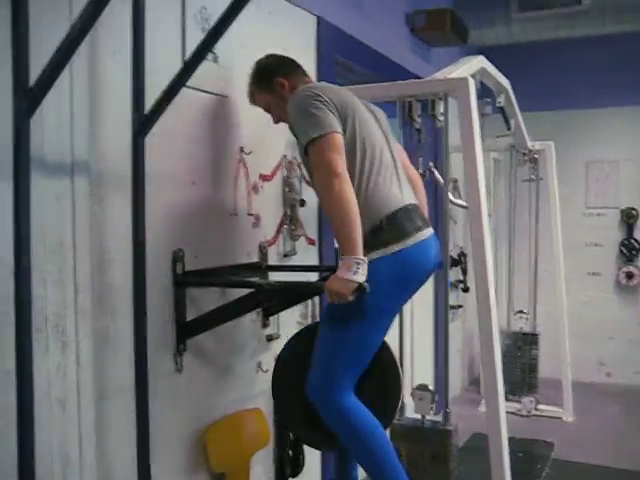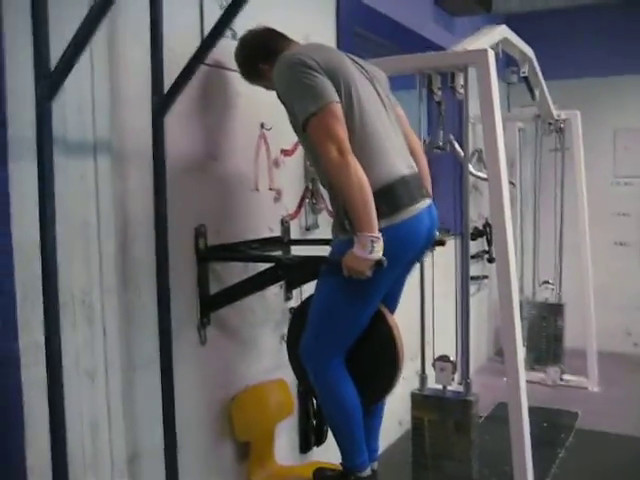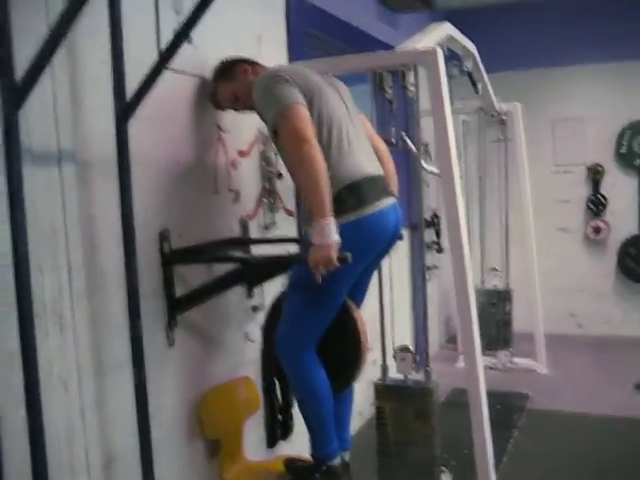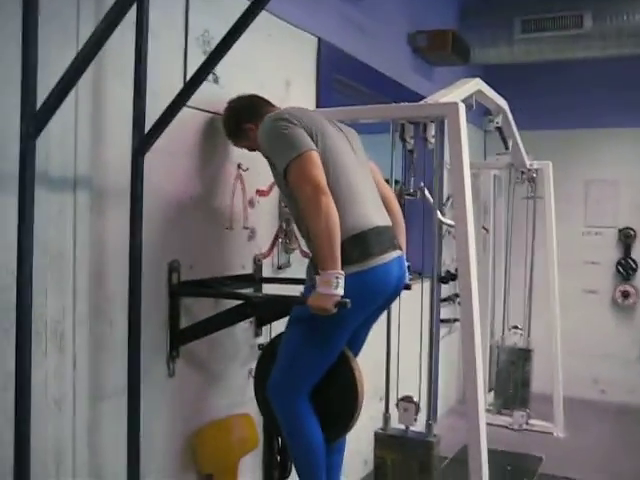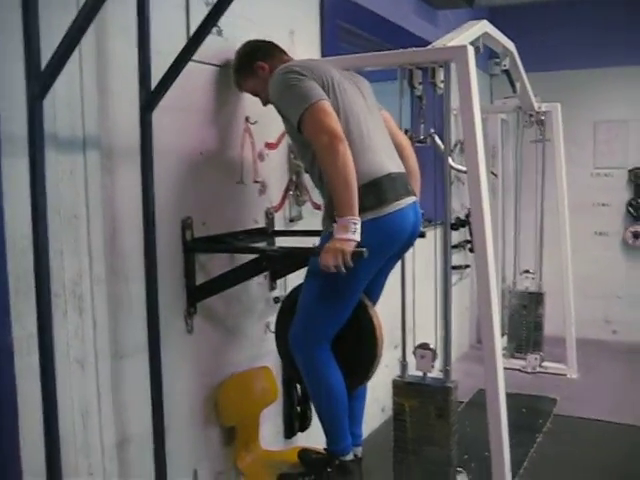
dt=1s
person 1, frame 1
left shoulder: (307, 100)
right shoulder: (354, 103)
left elbow: (335, 180)
right elbow: (412, 177)
left wrist: (350, 265)
left hip: (388, 251)
right hip: (417, 244)
left knee: (327, 389)
right knee: (339, 373)
person 1, frame 2
left shoulder: (294, 67)
right shoulder: (356, 65)
left elbow: (339, 154)
right elbow: (412, 141)
left wrist: (366, 240)
left hip: (384, 225)
right hip: (418, 214)
left knee: (320, 354)
person 1, frame 3
left shoulder: (270, 82)
right shoulder: (323, 82)
left elbow: (304, 147)
right elbow: (380, 147)
left wrist: (322, 230)
left hip: (351, 218)
right hip: (383, 212)
left knee: (294, 345)
person 1, frame 4
left shoulder: (276, 125)
right shoulder: (335, 128)
left elbow: (317, 195)
right elbow: (387, 195)
left wrist: (329, 281)
left hip: (356, 270)
right hip: (388, 264)
left knee: (287, 390)
right knee: (324, 384)
person 1, frame 5
left shoulder: (288, 77)
right shoulder: (345, 78)
left elbow: (334, 143)
right elbow: (403, 144)
left wrist: (346, 229)
left hip: (372, 218)
right hip: (403, 211)
left knee: (309, 340)
right knee: (345, 333)
